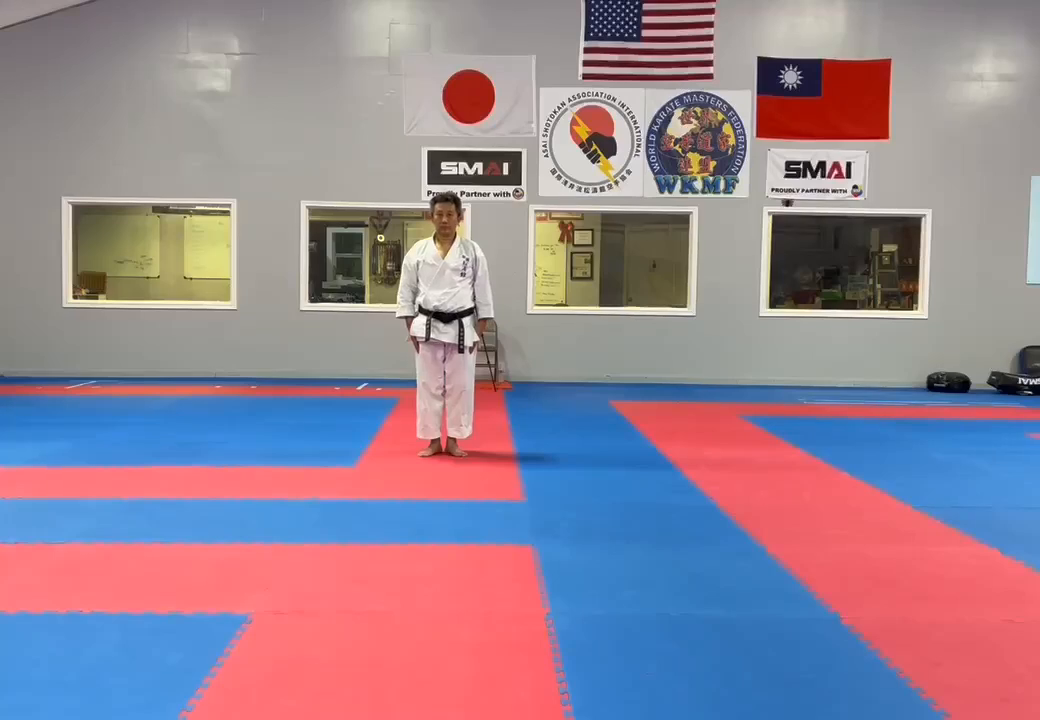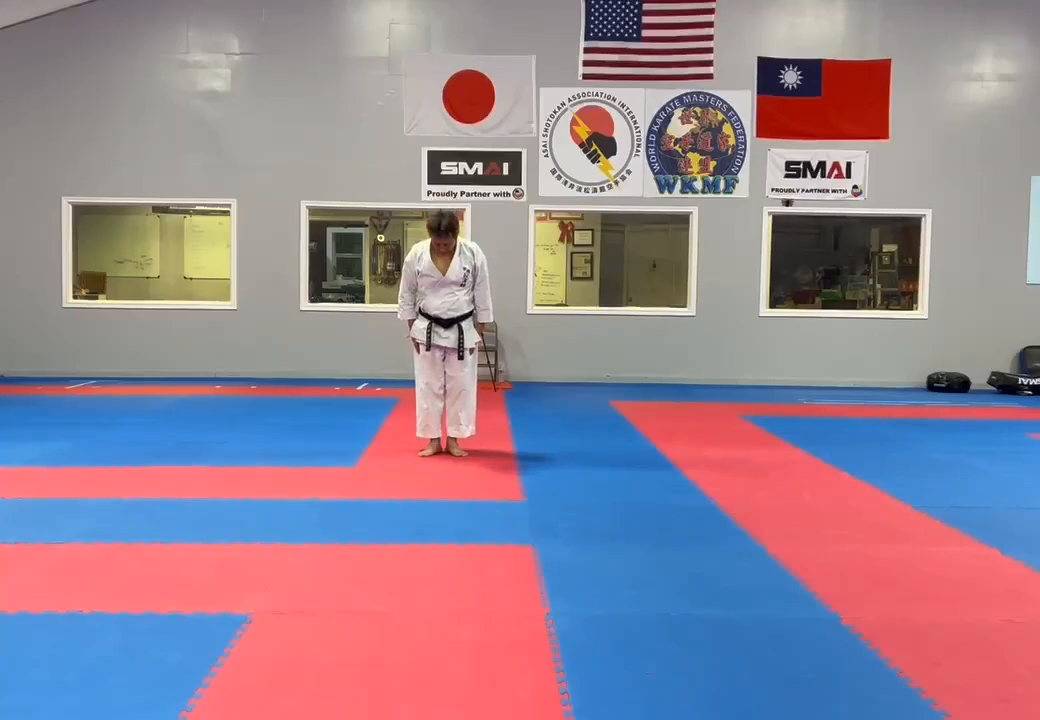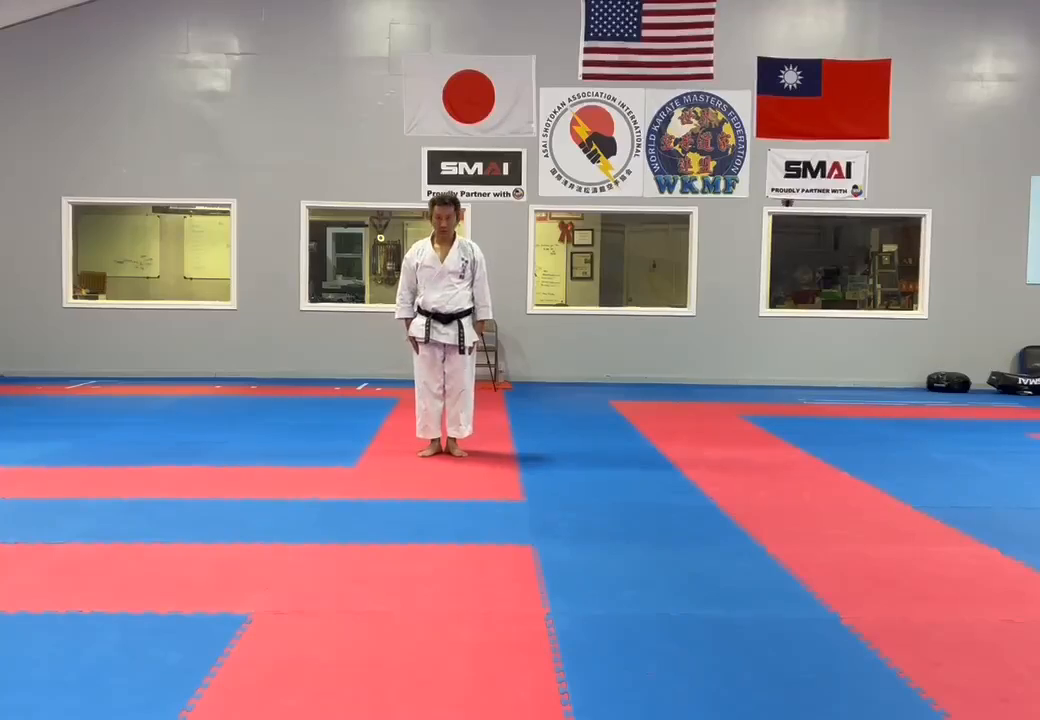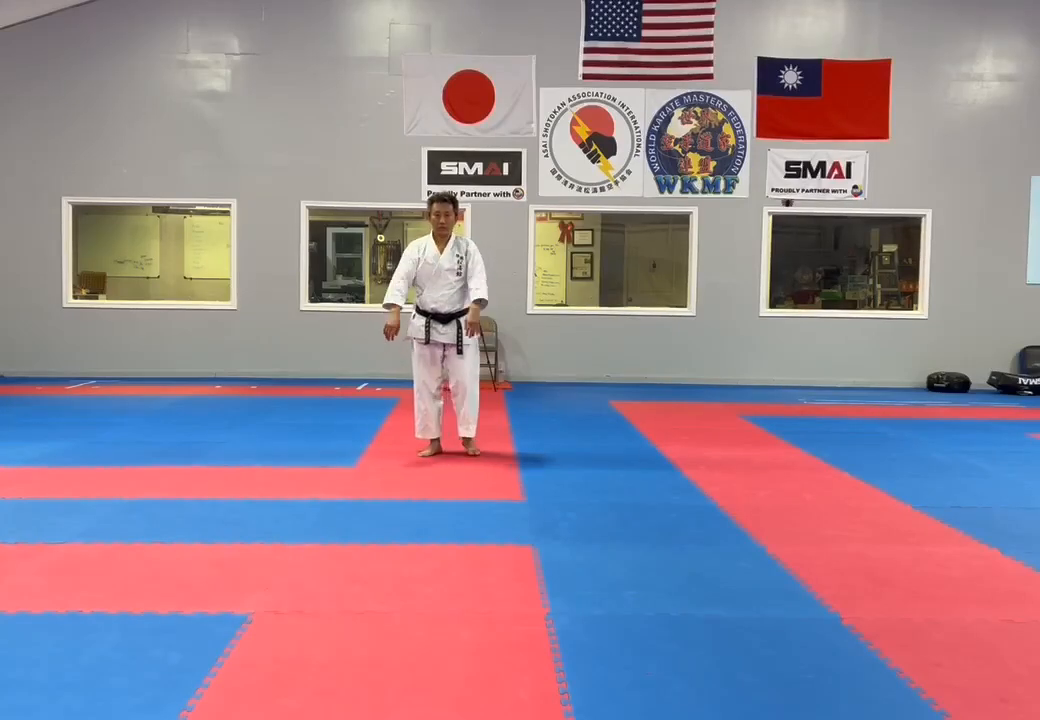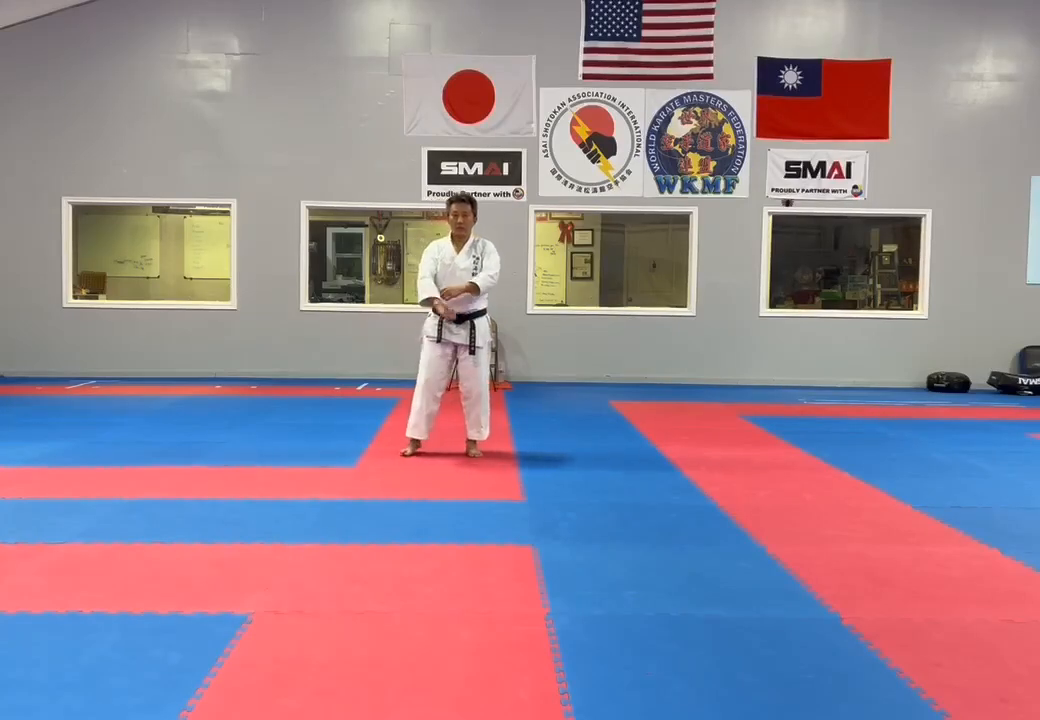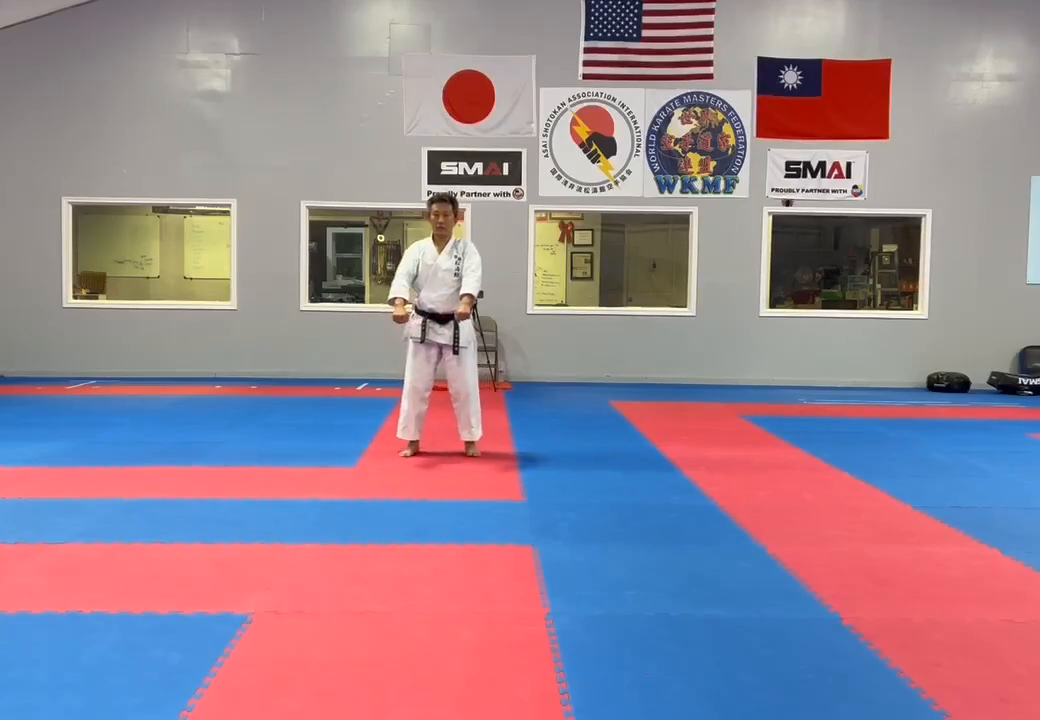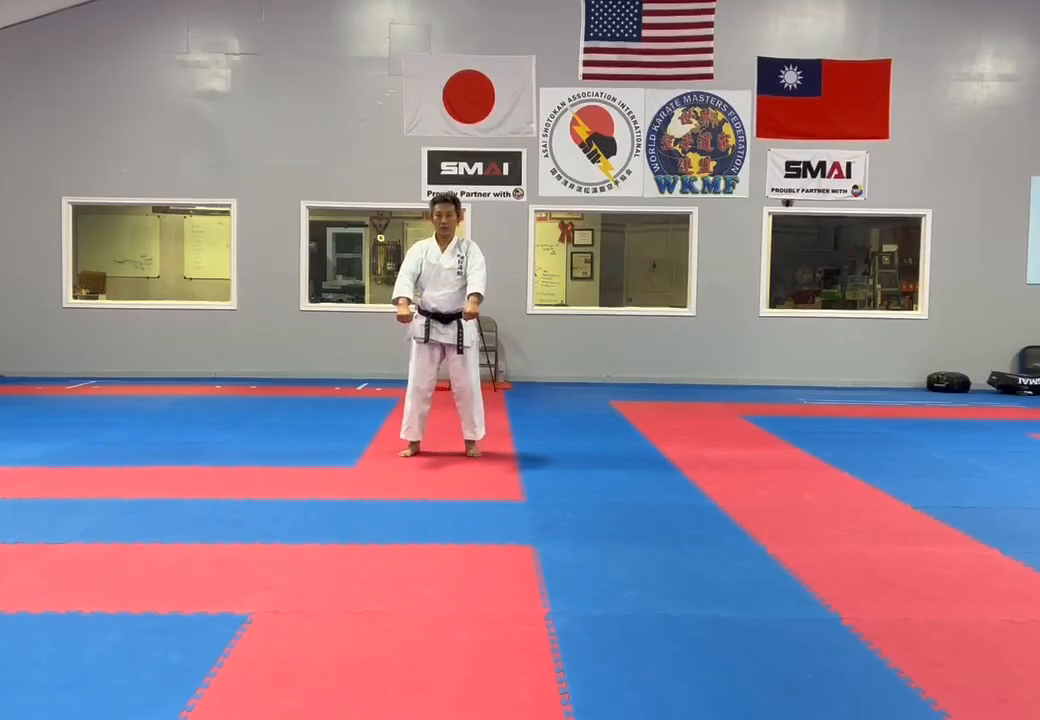
dt=0.7s
person 1, frame 1
left shoulder: (472, 251)
right shoulder: (418, 251)
left elbow: (483, 292)
right elbow: (406, 291)
left wrist: (479, 330)
right wrist: (411, 328)
left hip: (461, 327)
right hip: (427, 327)
left knee: (460, 385)
right knee: (429, 385)
left ankle: (453, 440)
right ankle: (433, 440)
person 1, frame 2
left shoulder: (473, 254)
right shoulder: (416, 254)
left elbow: (482, 294)
right elbow: (407, 293)
left wrist: (479, 331)
right wrist: (412, 328)
left hip: (462, 329)
right hip: (427, 329)
left knee: (461, 385)
right knee: (428, 385)
left ankle: (453, 439)
right ankle: (433, 439)
person 1, frame 3
left shoulder: (471, 251)
right shoulder: (417, 251)
left elbow: (481, 292)
right elbow: (405, 292)
left wrist: (478, 330)
right wrist: (409, 328)
left hip: (461, 327)
right hip: (426, 327)
left knee: (460, 385)
right knee: (428, 385)
left ankle: (454, 440)
right ankle: (433, 440)
person 1, frame 4
left shoulder: (468, 247)
right shoulder: (416, 248)
left elbow: (478, 279)
right elbow: (400, 280)
left wrist: (475, 311)
right wrist: (394, 313)
left hip: (460, 325)
right hip: (426, 325)
left knee: (464, 383)
right knee: (426, 384)
left ankle: (467, 437)
right ankle: (434, 440)
person 1, frame 5
left shoulder: (486, 248)
right shoulder: (435, 248)
left elbow: (490, 277)
right elbow: (425, 281)
left wrist: (461, 289)
right wrist: (438, 305)
left hip: (474, 326)
right hip: (439, 326)
left knee: (475, 386)
right knee: (429, 382)
left ankle: (473, 440)
right ankle: (415, 438)
person 1, frame 6
left shoulder: (467, 249)
right shoulder: (417, 250)
left elbow: (472, 279)
right elbow: (402, 278)
left wrist: (465, 304)
right wrist: (399, 305)
left hip: (457, 327)
right hip: (423, 326)
left knee: (464, 386)
right knee: (416, 385)
left ankle: (470, 440)
right ankle: (413, 441)
person 1, frame 7
left shoulder: (469, 249)
right shoulder: (419, 249)
left elbow: (477, 278)
right elbow: (405, 278)
left wrist: (473, 302)
right wrist: (403, 305)
left hip: (459, 326)
right hip: (426, 325)
left knee: (467, 385)
right knee: (419, 385)
left ankle: (471, 440)
right ankle: (413, 441)
